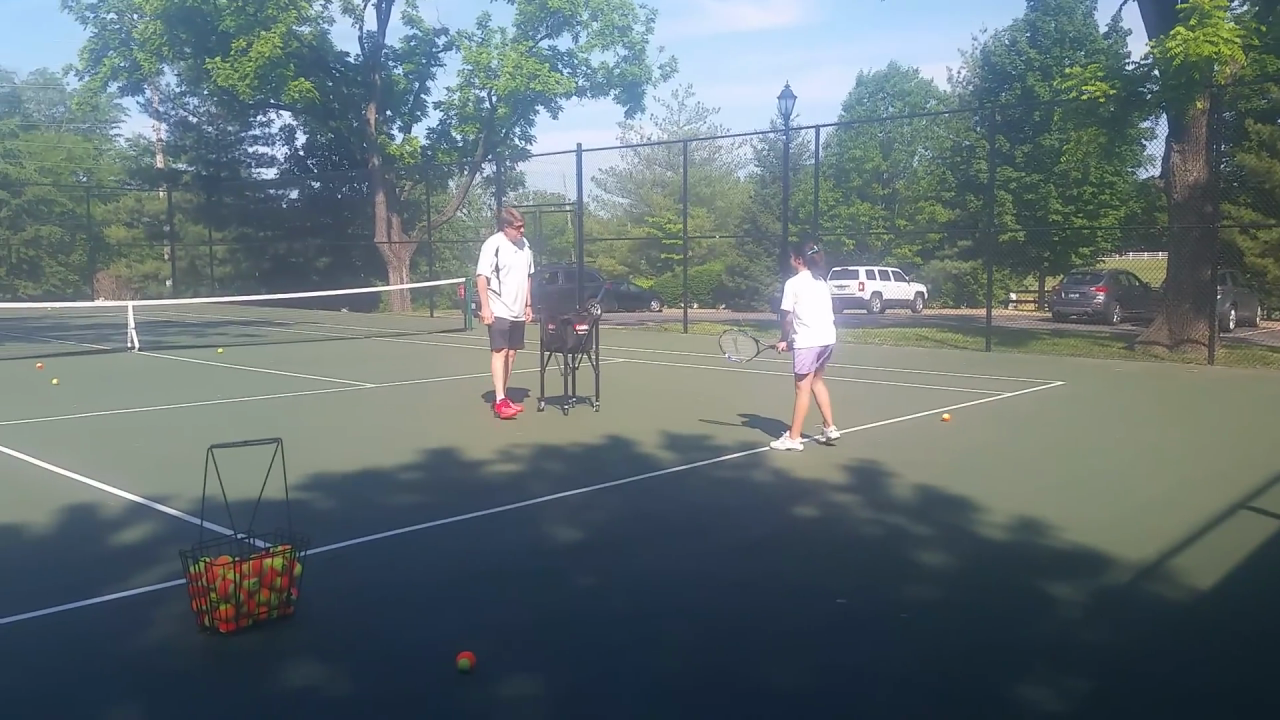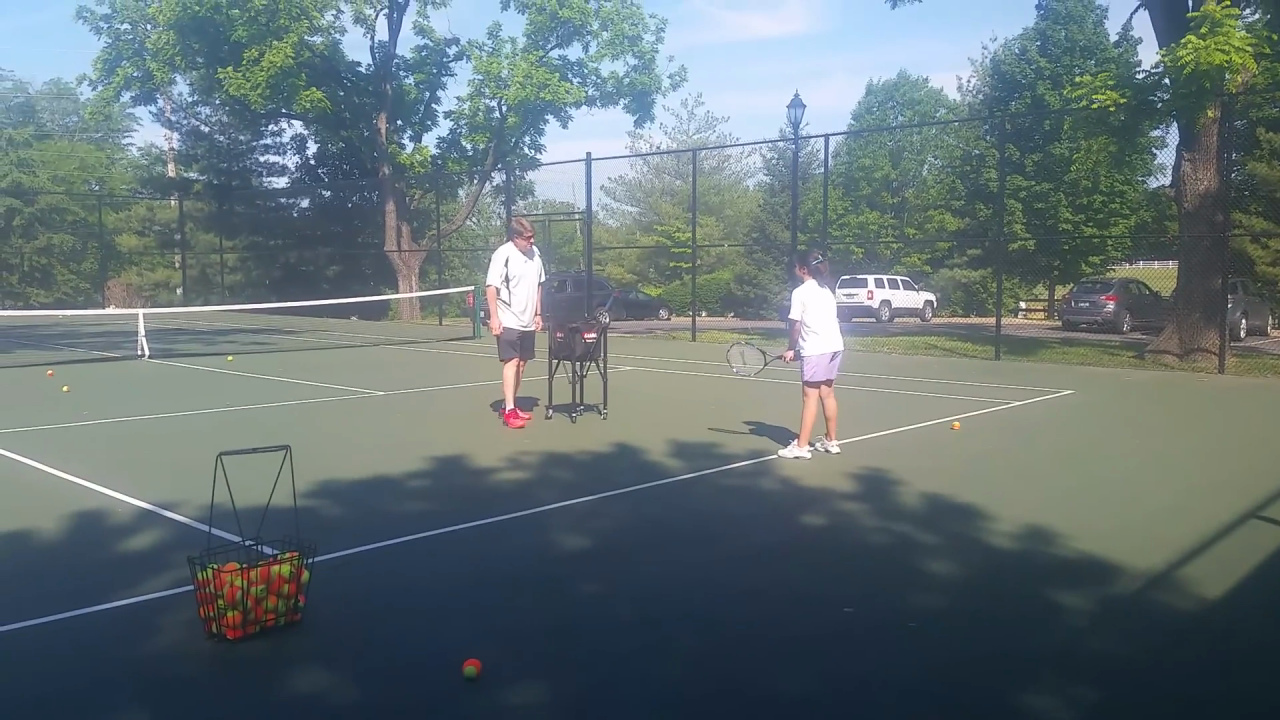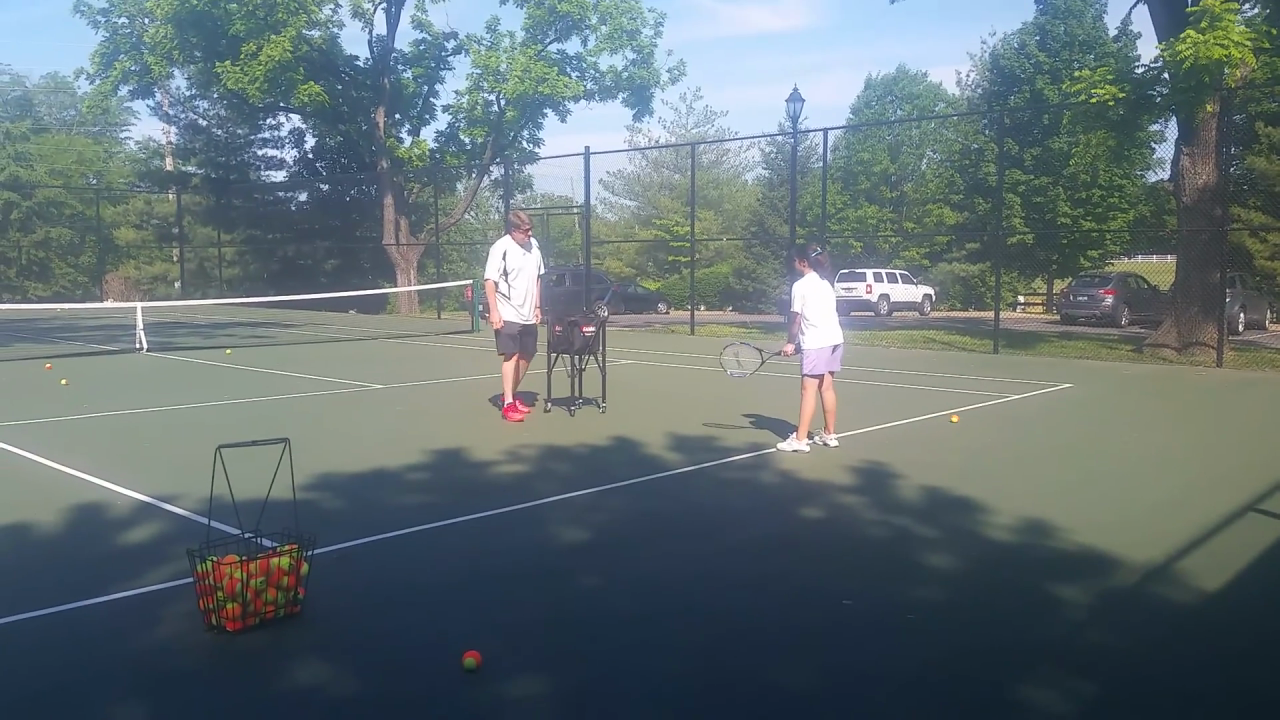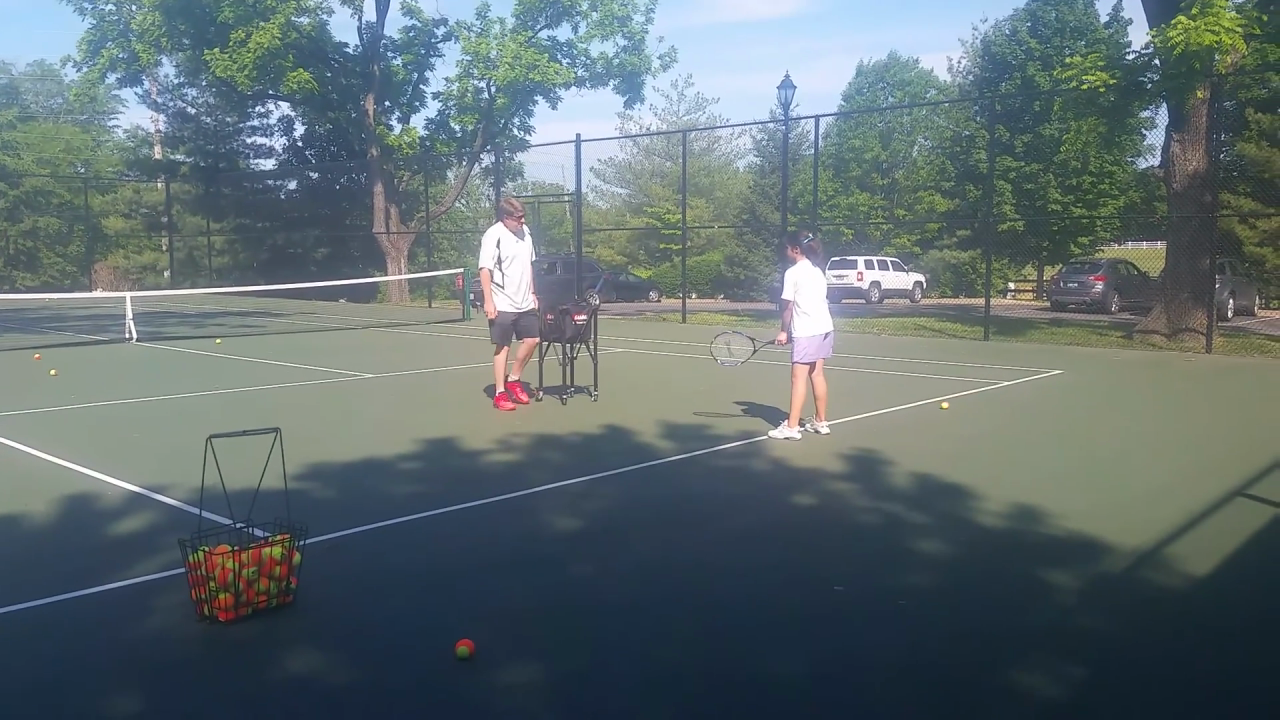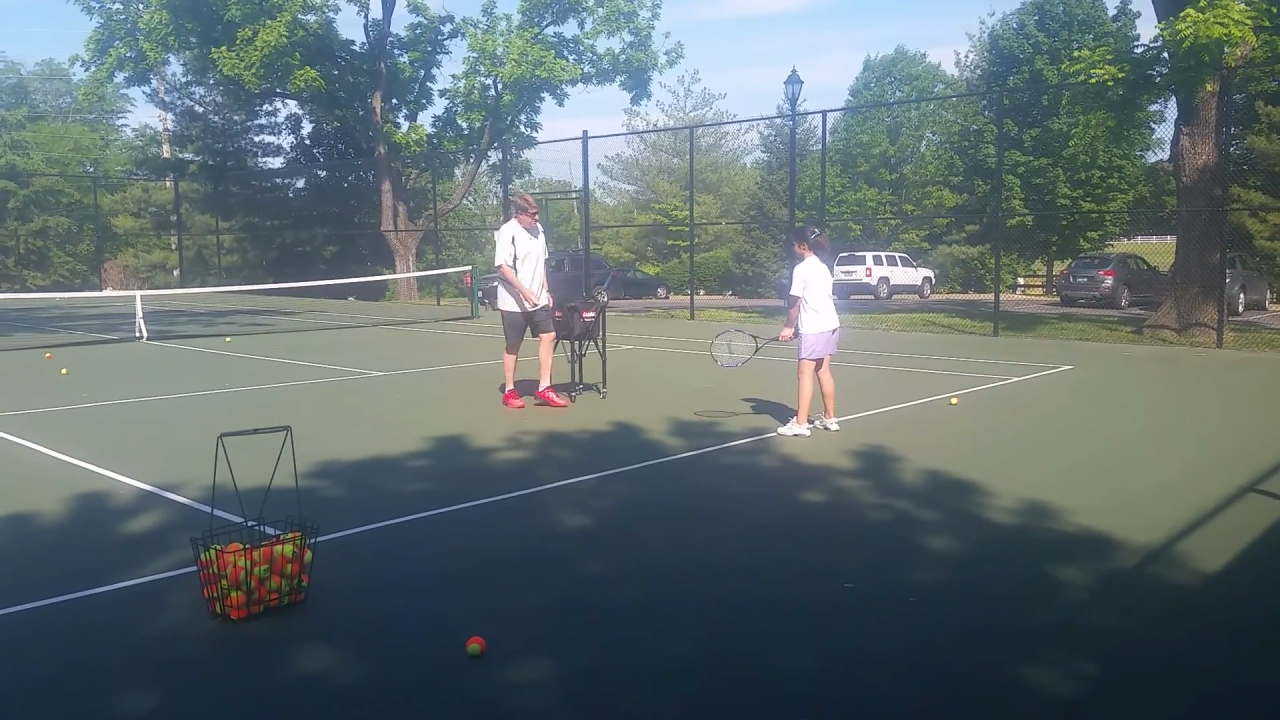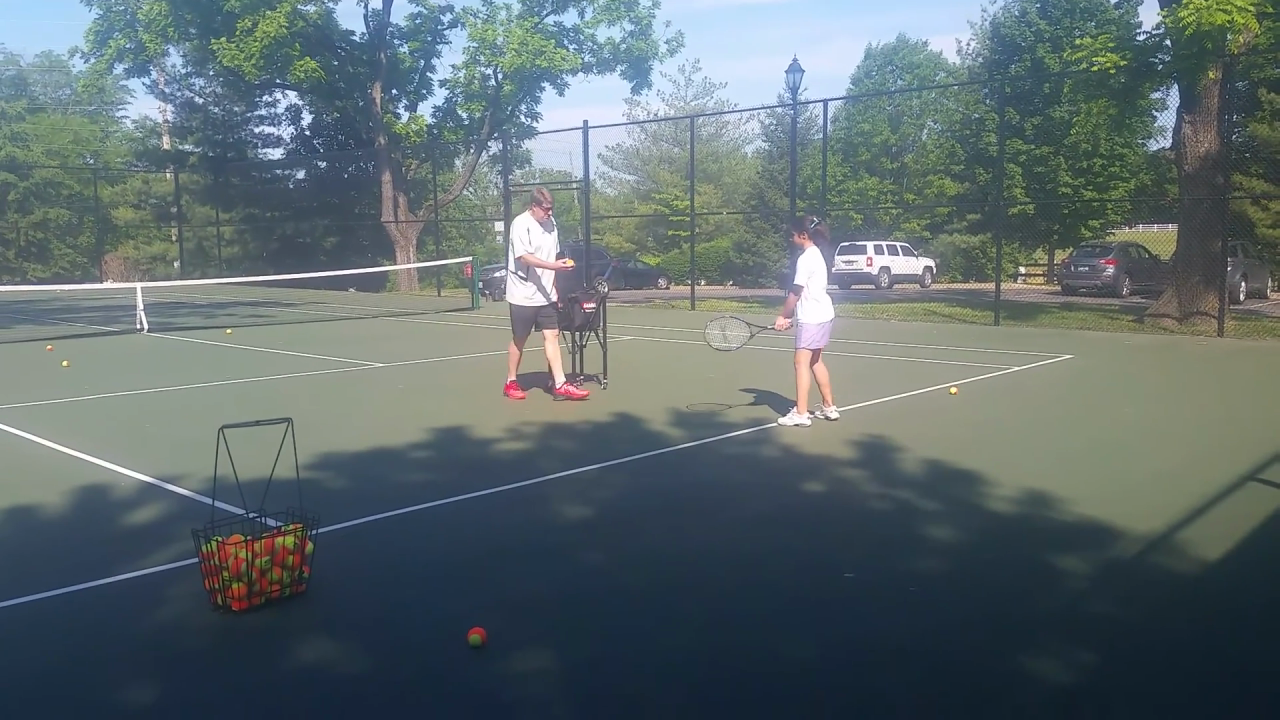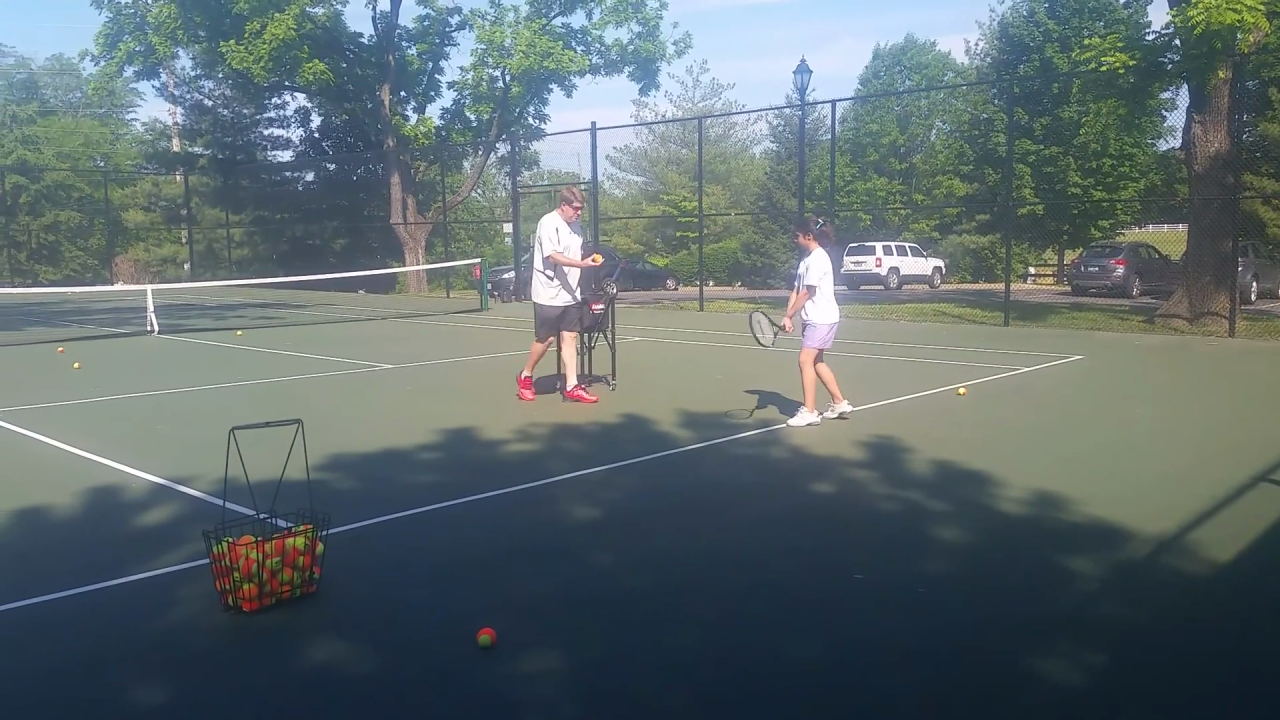
dt=0.2s
person 1, frame 1
left shoulder: (524, 244)
right shoulder: (493, 244)
right elbow: (481, 277)
left wrist: (528, 304)
right wrist: (485, 306)
left hip: (517, 311)
right hip: (498, 310)
left knee: (511, 353)
right knee: (500, 351)
left ankle: (503, 397)
right ankle: (499, 401)
person 1, frame 2
left shoulder: (534, 253)
right shoulder: (503, 254)
right elbow: (491, 287)
left wrist: (538, 313)
right wrist: (494, 317)
left hip: (527, 321)
right hip: (508, 321)
left knee: (521, 363)
right knee: (511, 362)
left ankle: (510, 405)
right ankle: (509, 411)
person 1, frame 3
left shoulder: (533, 245)
right shoulder: (501, 248)
right elbow: (489, 281)
left wrist: (537, 306)
right wrist: (494, 311)
left hip: (528, 314)
right hip: (508, 314)
left knee: (526, 357)
right knee: (511, 357)
left ankle: (512, 396)
right ankle: (508, 404)
person 1, frame 4
left shoulder: (524, 231)
right shoulder: (493, 235)
right elbow: (484, 269)
left wrist: (532, 292)
right wrist: (488, 301)
left hip: (525, 302)
right hip: (502, 304)
left knee: (532, 339)
right knee: (503, 347)
left ankle: (513, 379)
right ankle: (500, 394)
person 1, frame 5
left shoulder: (537, 229)
right shoulder: (507, 232)
right elbow: (503, 267)
left wrist: (546, 290)
right wrist: (524, 292)
left hip: (538, 299)
right hip: (515, 302)
left knee: (548, 337)
right knee: (513, 346)
left ankle: (545, 388)
right ankle: (509, 392)
person 1, frame 6
left shoulder: (551, 223)
right shoulder: (521, 224)
right elbow: (525, 257)
left wrist: (553, 286)
right wrist: (556, 267)
left hip: (546, 295)
right hip: (523, 295)
left knee: (551, 336)
right knee: (519, 339)
left ankle: (560, 385)
right ankle: (511, 382)
person 1, frame 7
left shoulder: (575, 225)
right shoulder: (548, 223)
right elbow: (553, 256)
left wrist: (576, 287)
right wrist: (583, 264)
left hip: (570, 294)
right hip: (548, 294)
left knee: (570, 337)
right knee: (546, 339)
left ankle: (572, 387)
right ankle: (525, 377)
person 2, frame 1
left shoulder: (793, 283)
right shoulder: (821, 282)
left elbow: (787, 317)
right elbow: (827, 312)
left wrist: (784, 340)
left hip: (807, 341)
right hip: (827, 338)
left knee: (802, 389)
right knee: (816, 382)
left ankle: (794, 438)
right ankle: (830, 427)
person 2, frame 2
left shoulder: (800, 292)
right shoulder: (826, 290)
left elbow: (796, 326)
right elbow: (828, 320)
left wrist: (791, 349)
right wrist: (797, 348)
left hip: (816, 349)
right hip: (834, 345)
left knee: (810, 397)
right knee: (827, 394)
left ankle: (802, 446)
right ankle: (831, 441)
person 2, frame 3
left shoulder: (800, 285)
right shoulder: (825, 283)
left elbow: (796, 319)
right elbow: (824, 314)
left wrist: (791, 342)
right wrist: (800, 341)
left hip: (816, 343)
right hip: (834, 339)
left knee: (808, 390)
right knee: (826, 388)
left ankle: (800, 439)
right ankle: (829, 434)
person 2, frame 4
left shoulder: (793, 272)
right shoulder: (817, 271)
left elbow: (788, 307)
right elbow: (813, 302)
left wrist: (784, 331)
right wrist: (791, 330)
left hip: (806, 331)
right hip: (823, 327)
left knee: (798, 377)
right knee: (817, 374)
left ankle: (792, 426)
right ankle: (820, 421)
person 2, frame 5
left shoulder: (802, 269)
right shoulder: (822, 267)
left elbow: (796, 303)
left wrist: (788, 327)
right wrist: (796, 326)
left hip: (813, 327)
right hip: (829, 324)
left knee: (805, 373)
right knee: (823, 371)
left ankle: (801, 423)
right ankle: (829, 418)
person 2, frame 6
left shoulder: (806, 258)
right shoulder: (815, 255)
left elbow: (796, 293)
left wrist: (783, 316)
right wrist: (789, 316)
left hip: (812, 318)
right hip: (822, 315)
left knee: (801, 362)
right knee: (815, 361)
left ankle: (801, 413)
right ankle: (829, 407)
person 2, frame 7
left shoulder: (817, 259)
right shoulder: (807, 259)
left elbow: (806, 293)
right elbow: (796, 291)
left wrist: (788, 316)
right wrist: (788, 316)
left hip: (821, 318)
right hip: (816, 318)
left knee: (805, 361)
right knee: (816, 362)
left ankle: (809, 411)
right ankle: (839, 402)
